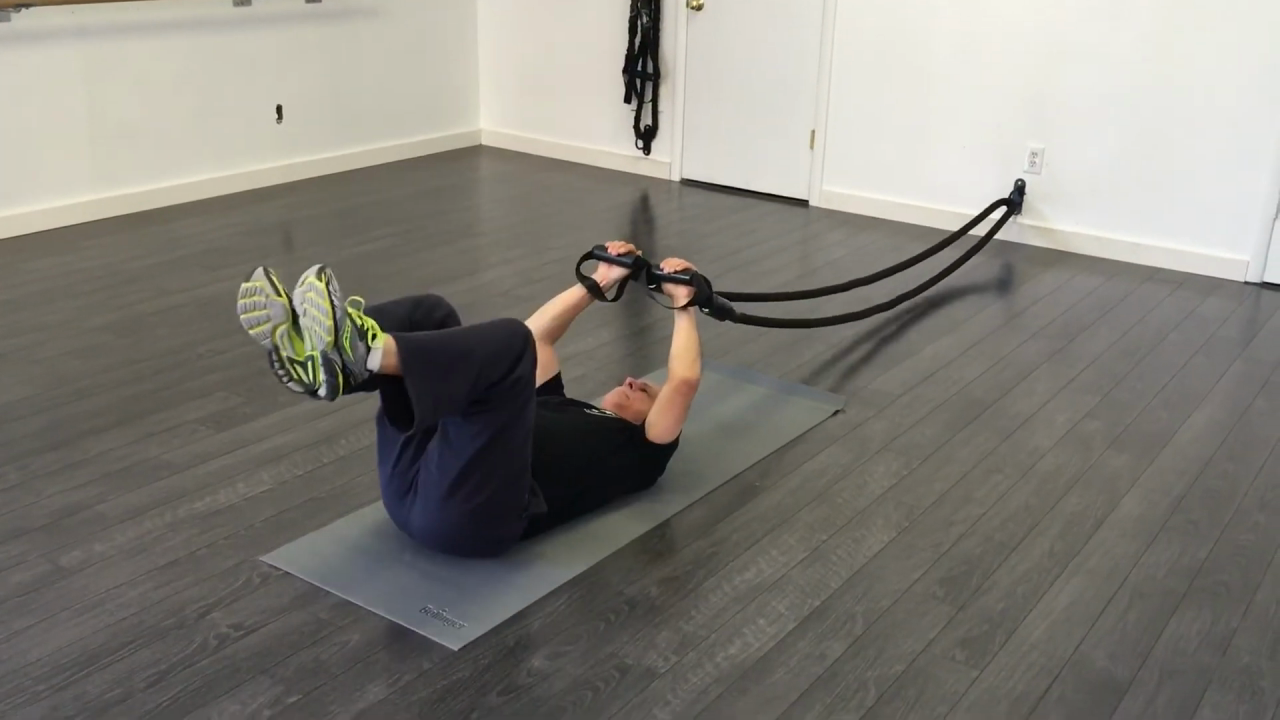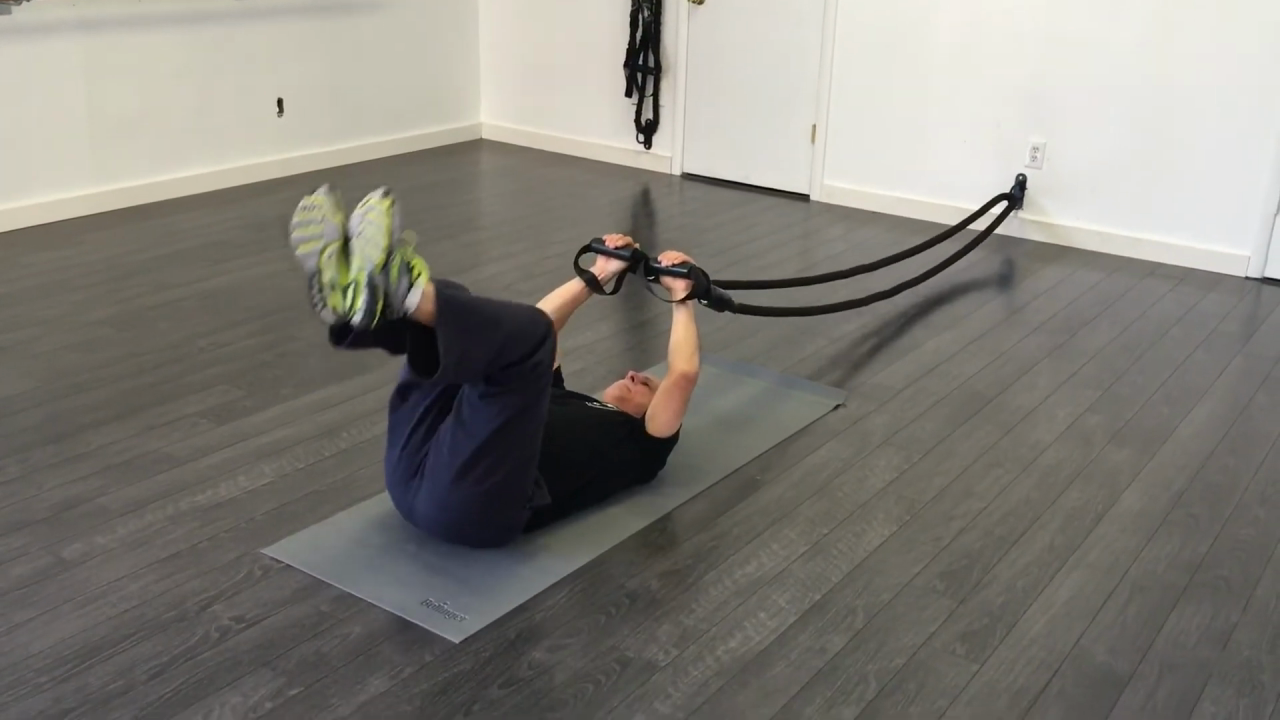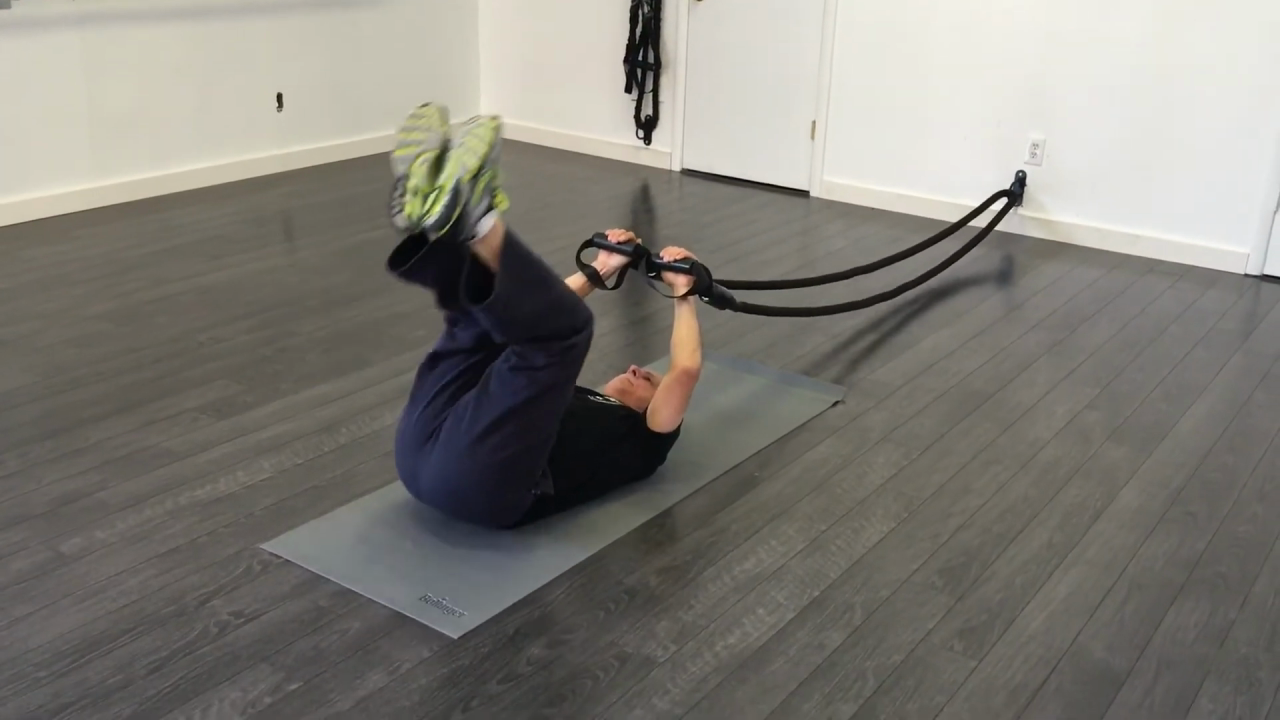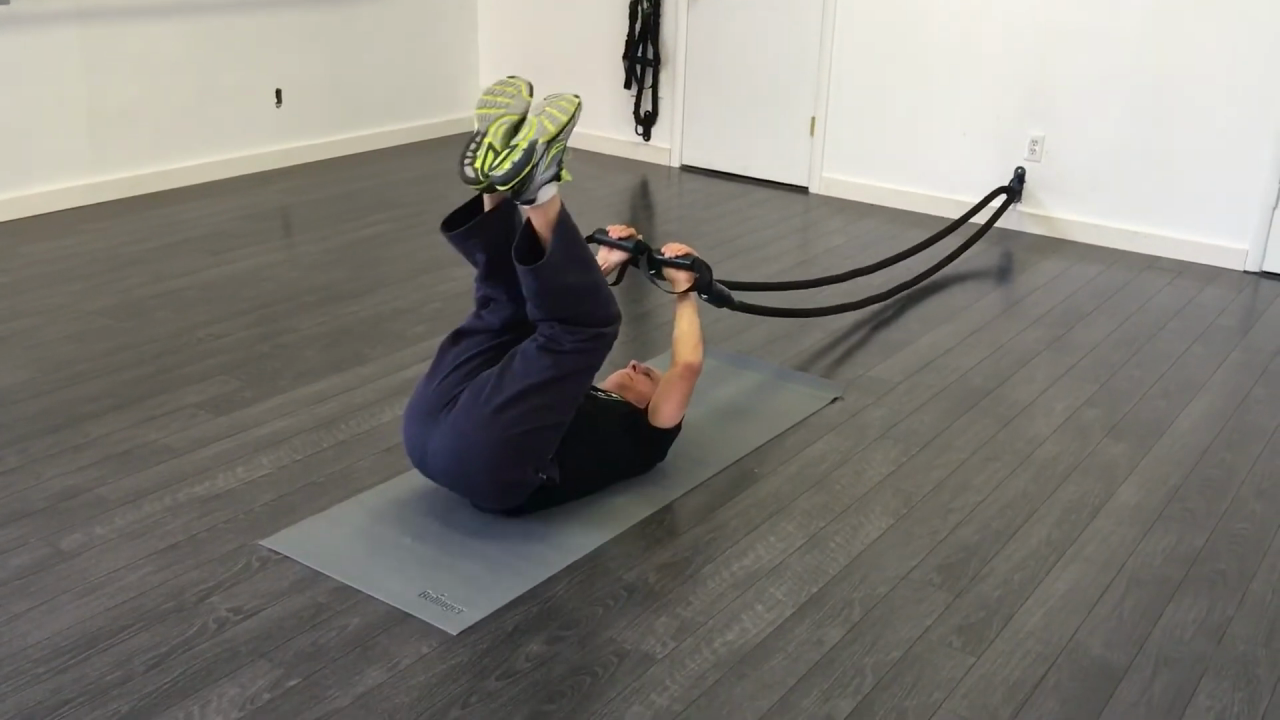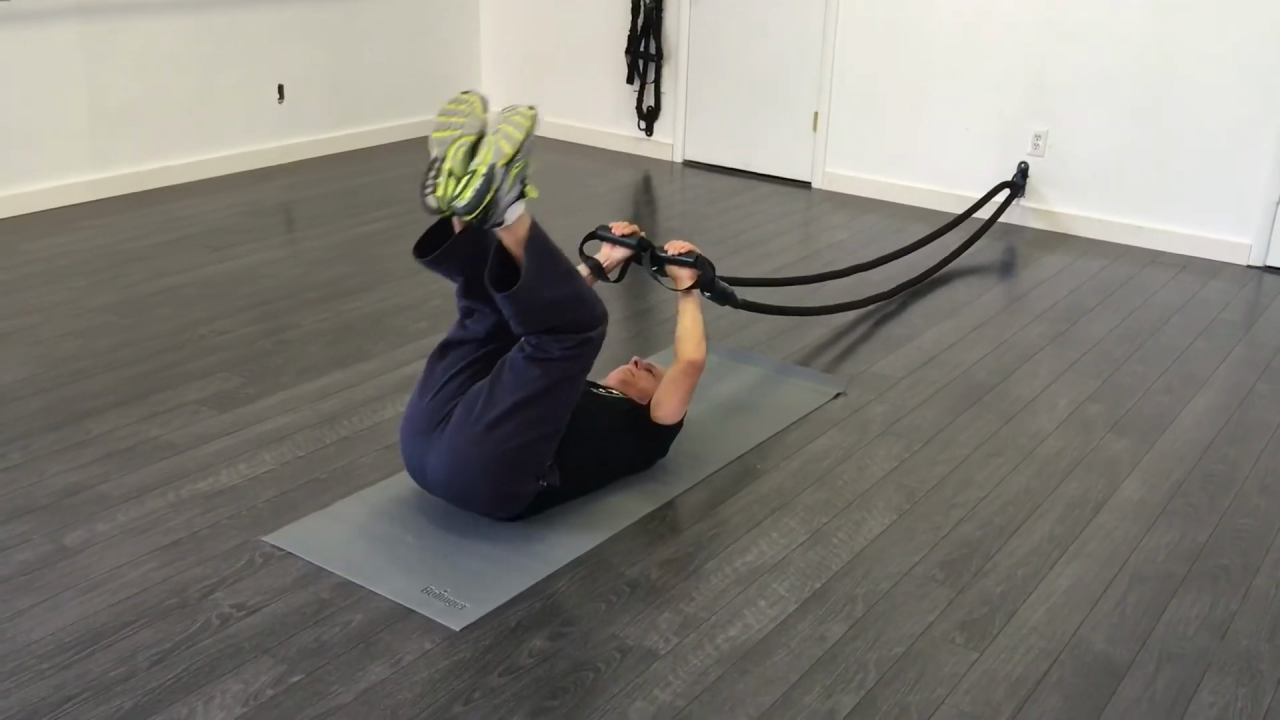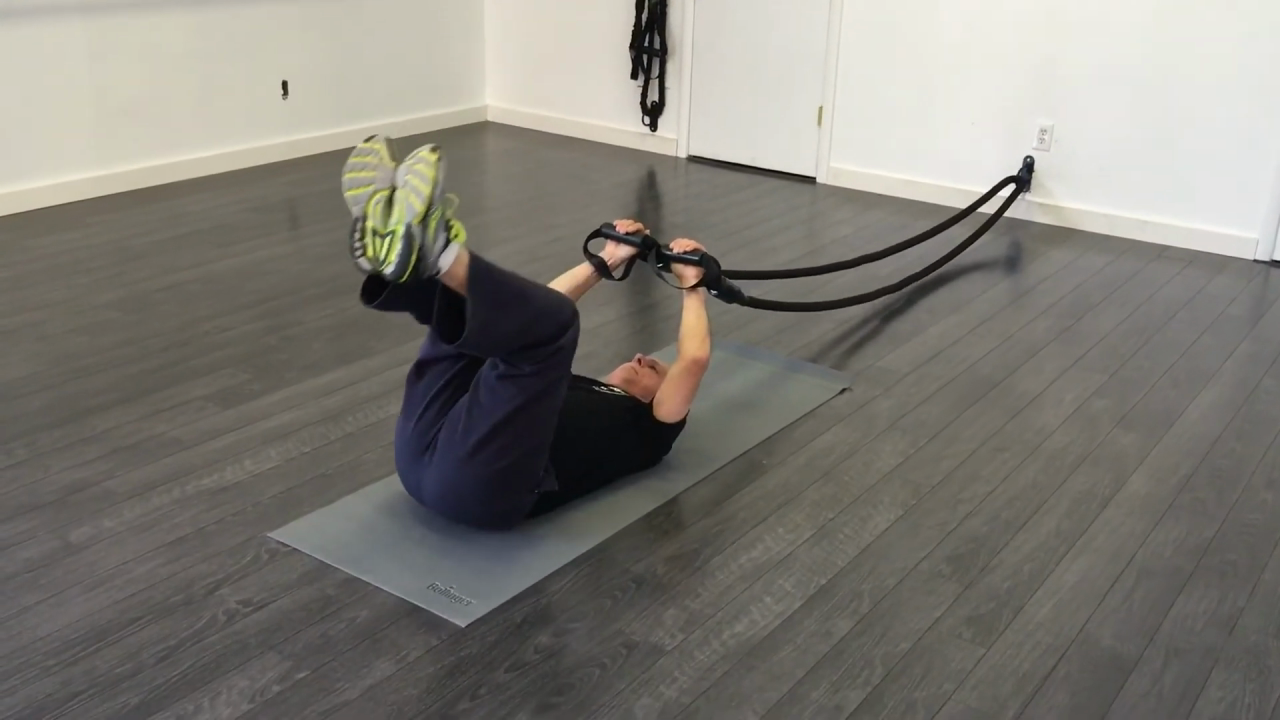
dt=0.3s
person 1, frame 1
left shoulder: (639, 454)
right shoulder: (562, 408)
left elbow: (684, 382)
right elbow: (536, 332)
left wrist: (682, 305)
right wrist: (596, 284)
left hip: (473, 514)
right hip: (411, 490)
left knee: (505, 346)
right knee: (426, 316)
left ankle: (358, 354)
right ankle: (321, 353)
person 1, frame 2
left shoulder: (641, 445)
right shoulder: (565, 402)
left elbow: (684, 375)
right elbow: (543, 319)
left wrist: (682, 299)
right wrist: (596, 276)
left hip: (478, 500)
right hip: (418, 476)
left knee: (527, 334)
right knee: (447, 302)
left ankle: (399, 292)
right ankle: (360, 293)
person 1, frame 3
left shoulder: (640, 440)
right shoulder: (572, 400)
left elbow: (685, 371)
right elbow: (538, 314)
left wrist: (683, 295)
right wrist: (598, 272)
left hip: (482, 481)
right hip: (423, 452)
left knee: (563, 324)
right knee: (485, 310)
left ankle: (475, 218)
right ankle: (432, 213)
person 1, frame 4
left shoulder: (641, 435)
right shoulder: (577, 395)
left elbow: (687, 365)
right elbow: (555, 299)
left wrist: (683, 291)
right wrist: (599, 266)
left hip: (489, 457)
right hip: (433, 430)
left knee: (590, 317)
right knee: (514, 297)
left ankle: (537, 192)
right ankle: (499, 191)
person 1, frame 5
left shoulder: (644, 431)
right shoulder: (579, 391)
left elbow: (690, 362)
right elbow: (551, 293)
left wrist: (686, 288)
right wrist: (599, 264)
left hip: (488, 471)
right hip: (429, 438)
left knee: (577, 316)
right knee: (501, 297)
left ankle: (504, 206)
right ankle: (468, 209)
person 1, frame 6
left shoulder: (646, 430)
right shoulder: (575, 389)
left elbow: (694, 360)
right elbow: (529, 308)
left wrist: (692, 287)
right wrist: (604, 262)
left hip: (483, 482)
right hip: (424, 453)
left knee: (549, 322)
right knee: (465, 311)
left ankle: (437, 249)
right ankle: (401, 251)
